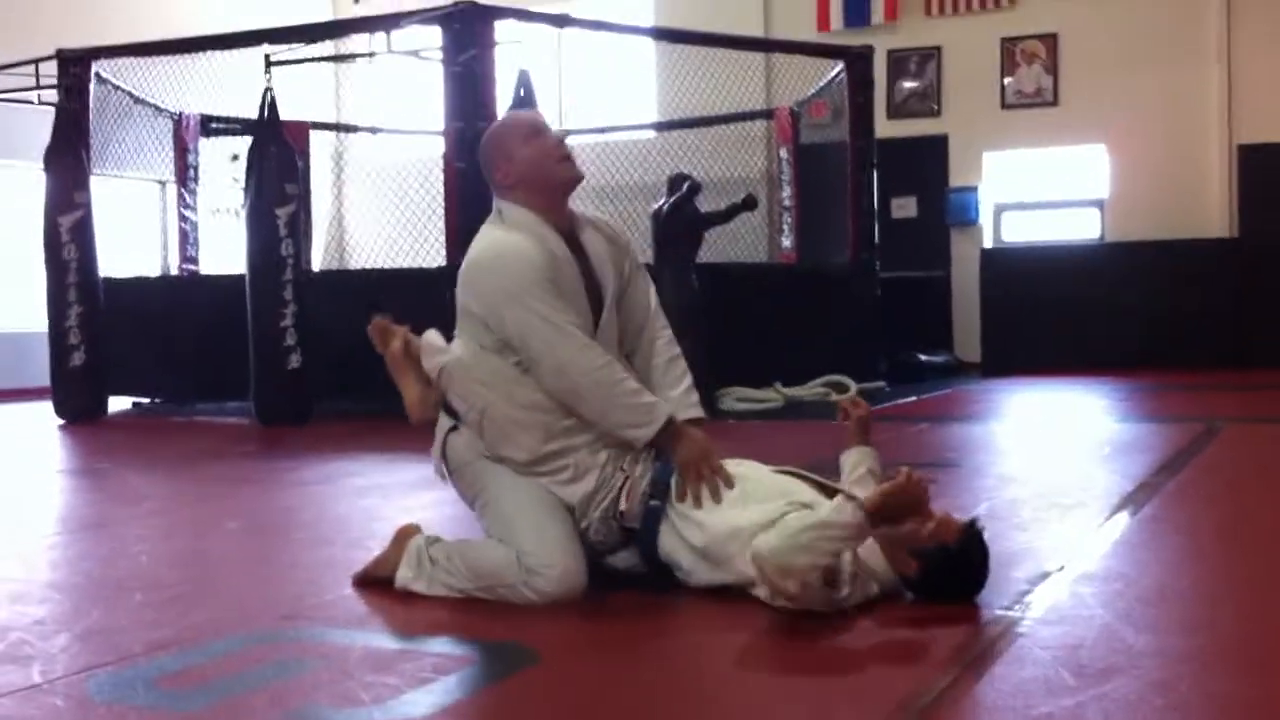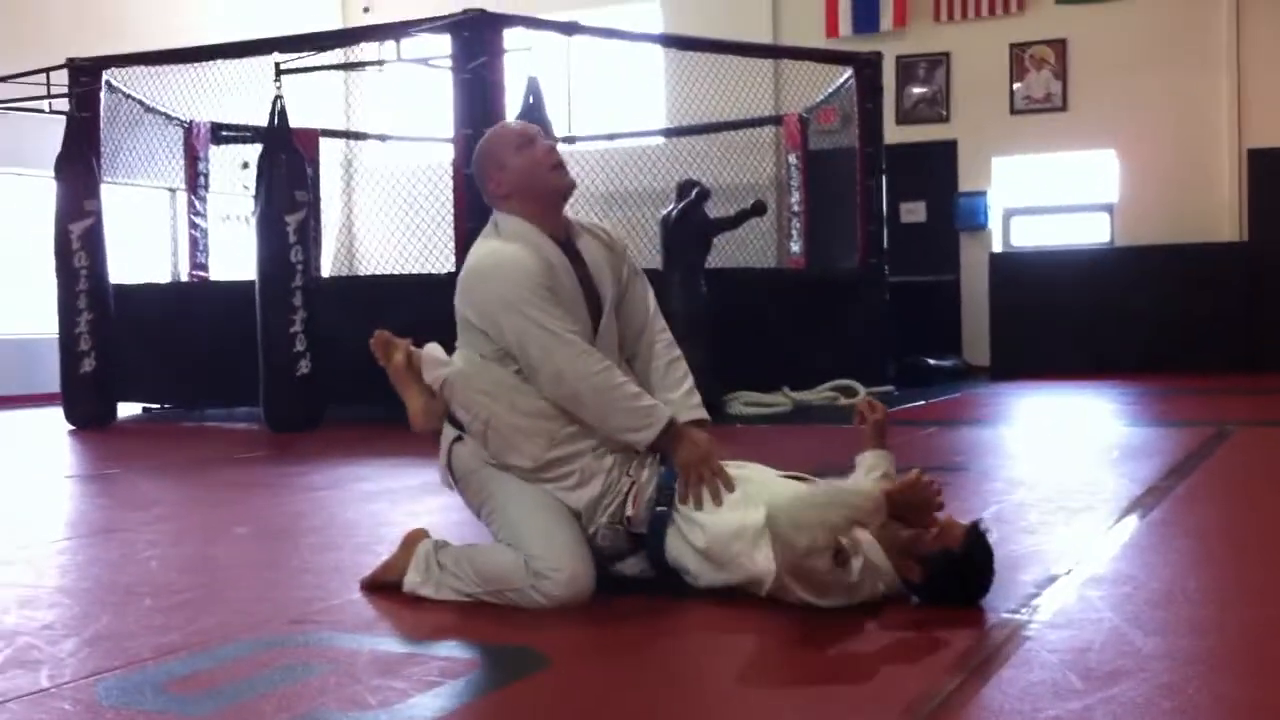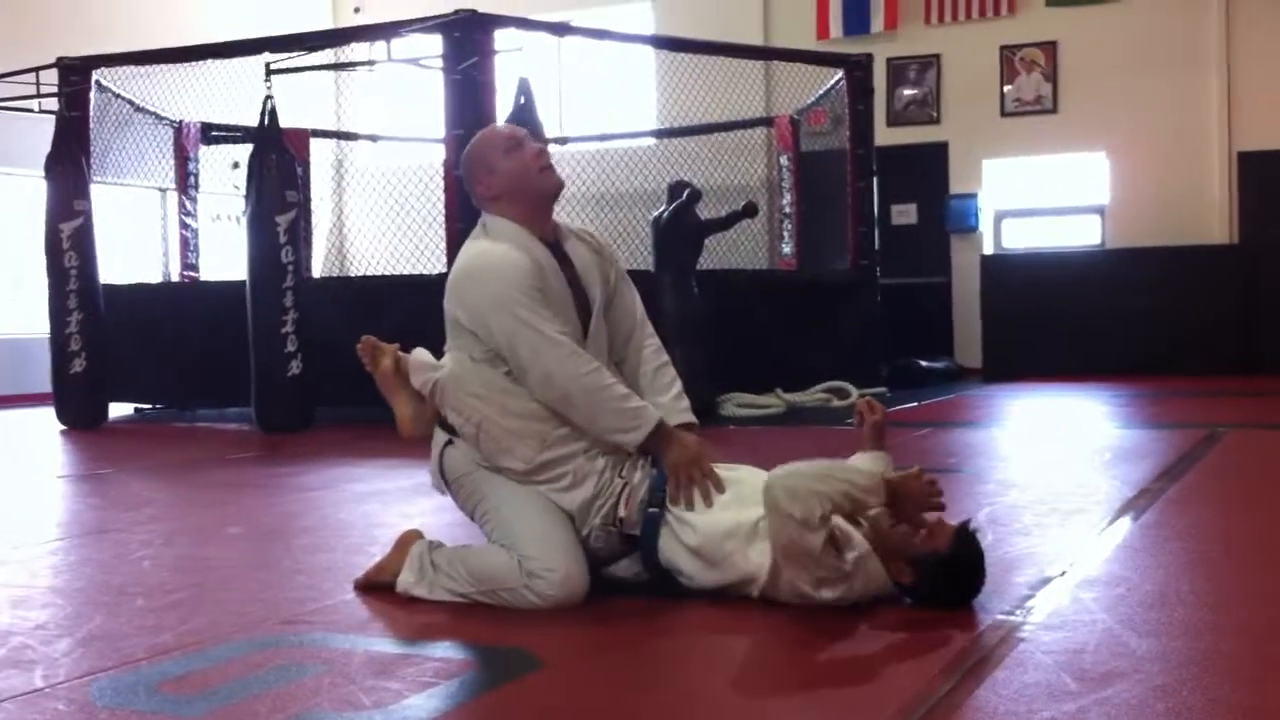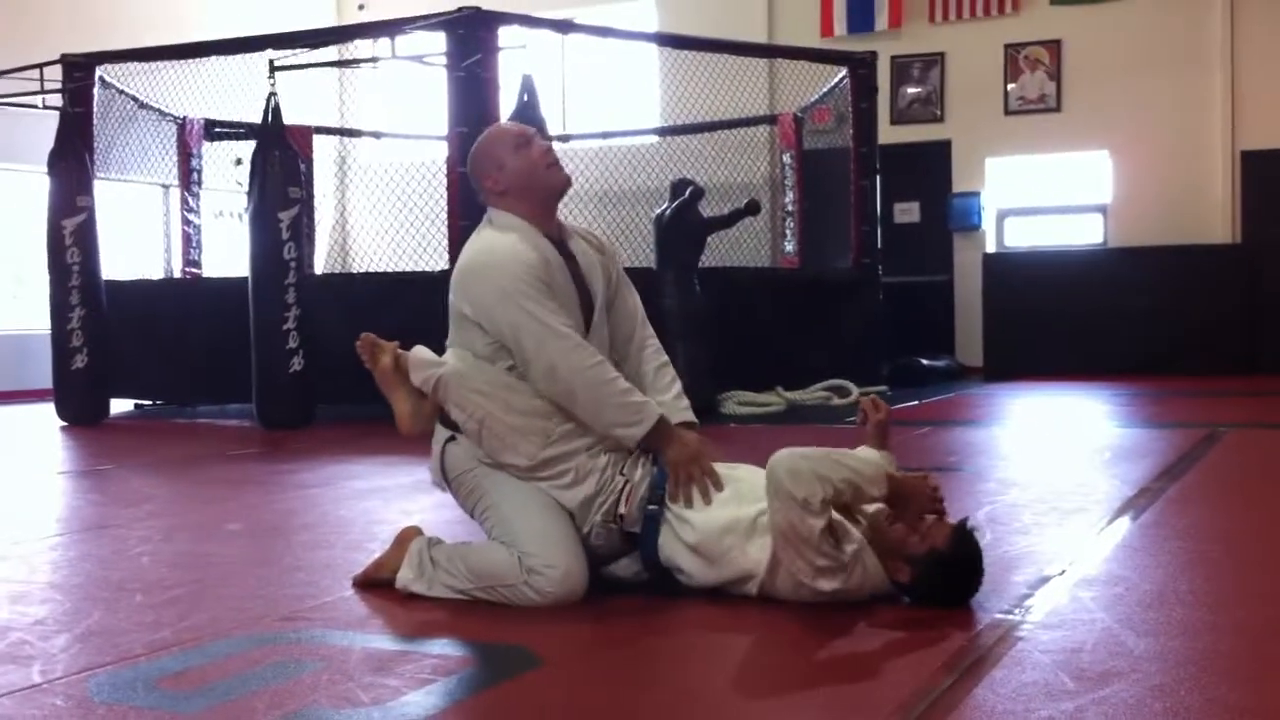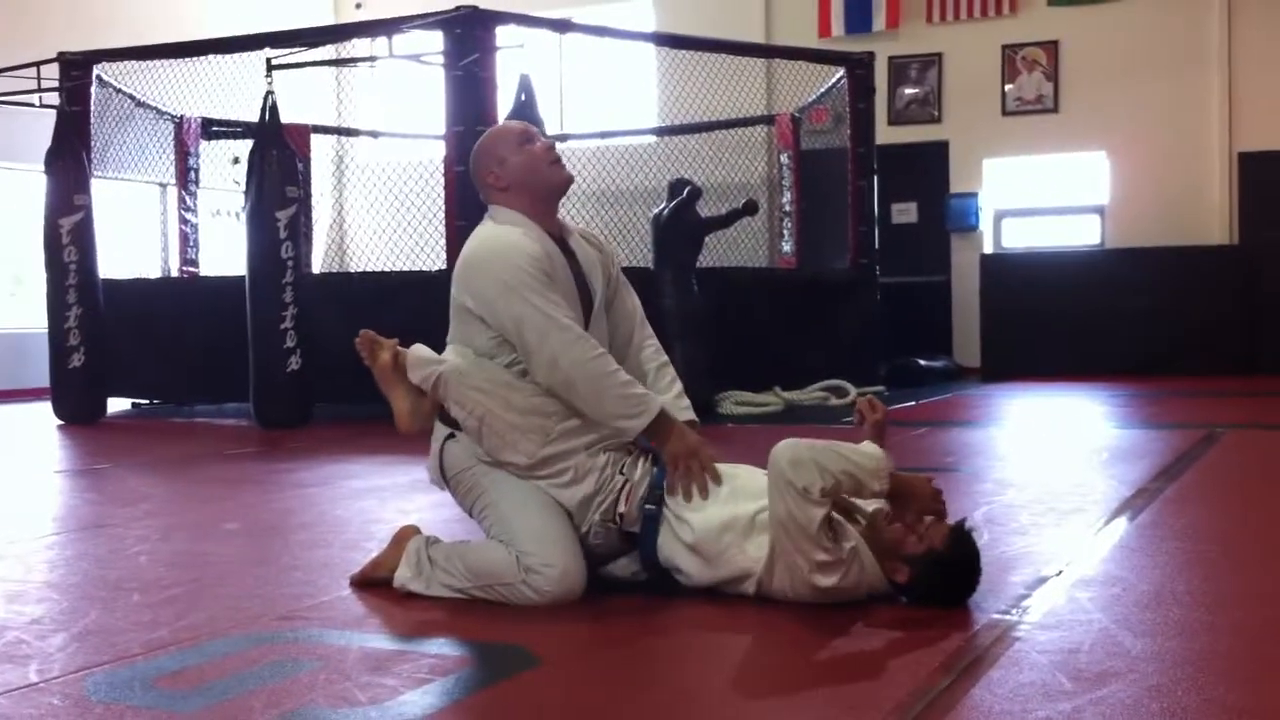
dt=0.1s
person 1, frame 1
left shoulder: (837, 575)
right shoulder: (871, 545)
left elbow: (773, 559)
left wrist: (873, 506)
right wrist: (860, 443)
left hip: (630, 507)
left ankle: (430, 363)
right ankle: (435, 378)
person 1, frame 2
left shoulder: (844, 574)
right shoulder: (877, 545)
left elbow: (787, 519)
left wrist: (884, 499)
right wrist: (878, 446)
left hip: (639, 511)
left ankle: (432, 373)
right ankle: (440, 386)
person 1, frame 3
left shoulder: (830, 577)
right shoulder: (870, 544)
left elbow: (788, 489)
left wrist: (885, 487)
right wrist: (876, 449)
left hip: (628, 512)
right hip: (668, 486)
left knee: (502, 404)
left ankle: (418, 377)
person 1, frame 4
left shoulder: (829, 572)
right shoulder: (869, 542)
left elbow: (789, 472)
left wrist: (889, 484)
right wrist: (879, 448)
left hip: (629, 508)
left knee: (506, 405)
left ankle: (417, 373)
person 1, frame 5
left shoulder: (824, 571)
right shoulder: (866, 533)
left elbow: (794, 460)
left wrist: (891, 475)
right wrist: (878, 448)
left hip: (625, 506)
left knee: (516, 408)
left ankle: (418, 373)
person 2, frame 1
left shoulder: (603, 240)
right shoulder: (503, 256)
left elbow: (651, 338)
right elbow: (576, 368)
left wrist: (688, 423)
right wrist: (669, 433)
left hip: (581, 438)
right hip: (496, 446)
right knee: (555, 577)
right ankle: (418, 555)
person 2, frame 2
left shoulder: (599, 246)
right shoulder: (500, 266)
left elbow: (650, 340)
right elbow: (574, 375)
left wrist: (689, 425)
right wrist: (669, 436)
left hip: (587, 445)
right hip: (502, 454)
right knee: (564, 579)
right ankle: (425, 559)
person 2, frame 3
left shoulder: (586, 250)
right shoulder: (490, 267)
left elbow: (638, 345)
right elbow: (564, 376)
left wrist: (680, 426)
right wrist: (660, 437)
left hip: (574, 447)
right hip: (492, 456)
right knee: (556, 581)
right ankle: (419, 561)
person 2, frame 4
left shoulder: (589, 248)
right shoulder: (496, 259)
left elbow: (637, 343)
right elbow: (567, 370)
left wrist: (680, 425)
right wrist: (660, 434)
left hip: (574, 445)
right hip: (492, 452)
right knee: (556, 577)
right ankle: (416, 557)
person 2, frame 5
left shoulder: (587, 250)
right shoulder: (499, 253)
left elbow: (637, 344)
right elbow: (570, 363)
left wrist: (681, 422)
right wrist: (662, 427)
left hip: (570, 444)
right hip: (489, 449)
right knee: (554, 576)
right ankle: (416, 557)
person 3, frame 1
left shoulder: (684, 213)
right shoulder: (663, 212)
left elbow: (718, 217)
left wrist: (740, 206)
right wrist: (687, 192)
left hip: (681, 282)
right hip: (672, 284)
left knee: (692, 338)
right knee: (685, 338)
person 3, frame 2
left shoulder: (694, 219)
right shoulder: (672, 218)
left elbow: (725, 223)
left wrist: (749, 212)
right wrist: (696, 198)
left hip: (690, 287)
right hip: (681, 289)
left knee: (699, 342)
right knee: (692, 343)
person 3, frame 3
left shoulder: (678, 220)
right shoulder: (663, 219)
left elbow: (718, 224)
left wrist: (740, 214)
right wrist: (687, 199)
left hip: (682, 288)
right hip: (671, 292)
left knee: (692, 345)
right knee: (683, 347)
left ankle: (699, 401)
person 3, frame 4
left shoulder: (682, 218)
right shoulder: (666, 217)
left elbow: (720, 222)
left wrist: (743, 211)
right wrist: (689, 197)
left hip: (684, 286)
right hip: (674, 289)
left knee: (692, 343)
right knee: (684, 345)
left ankle: (699, 400)
right ankle: (694, 401)
person 3, frame 5
left shoulder: (681, 218)
right shoulder: (664, 217)
left elbow: (716, 222)
left wrist: (741, 211)
right wrist: (687, 196)
left hip: (682, 287)
right hip: (672, 290)
left knee: (690, 344)
right knee: (681, 345)
left ankle: (697, 401)
right ankle: (682, 404)
